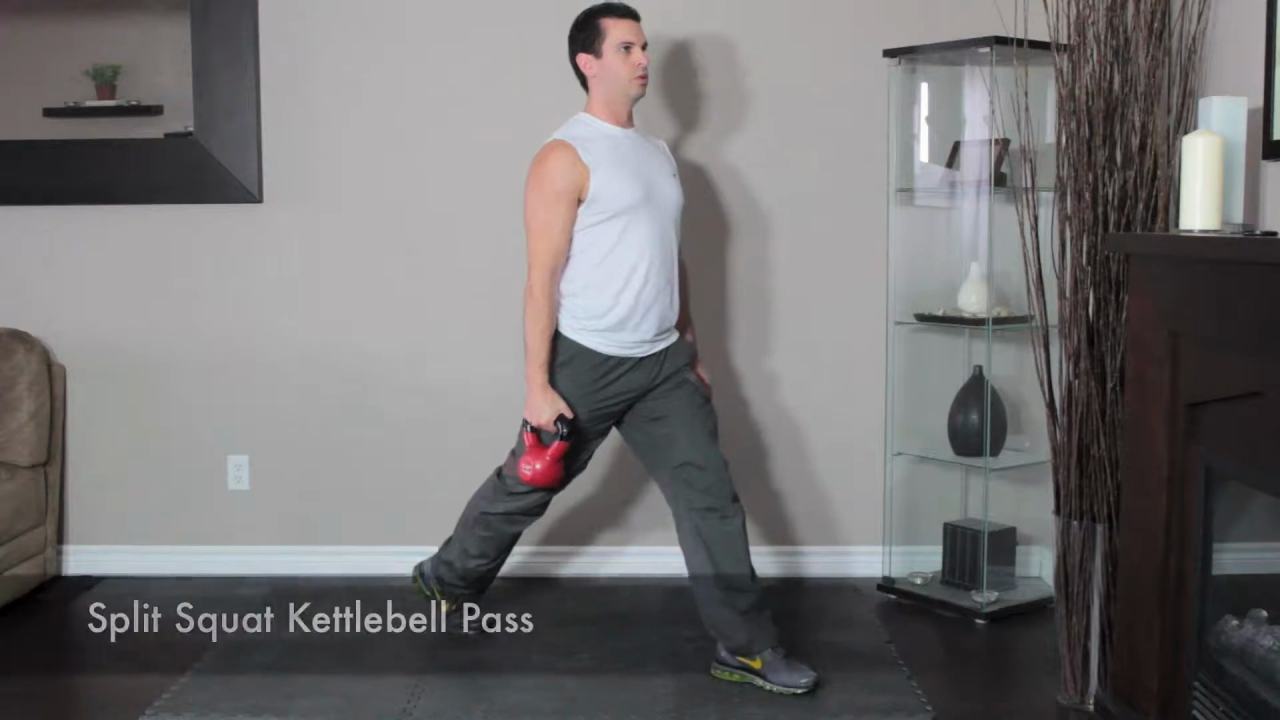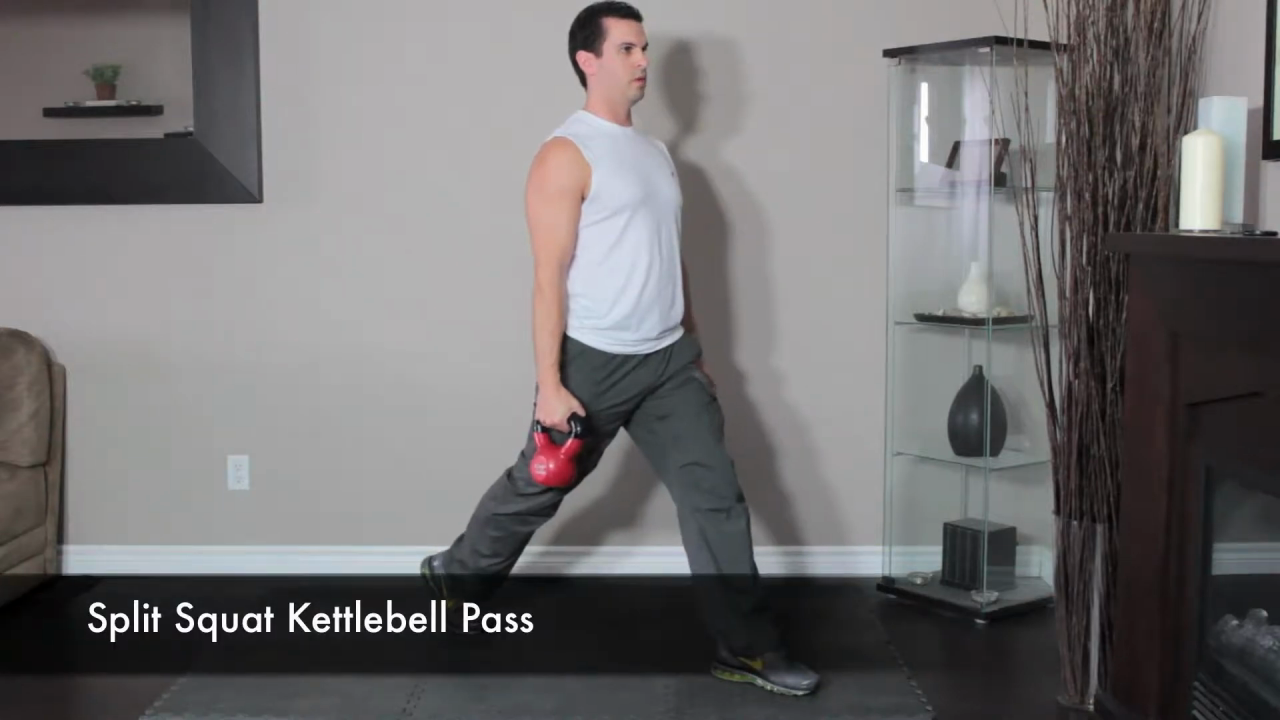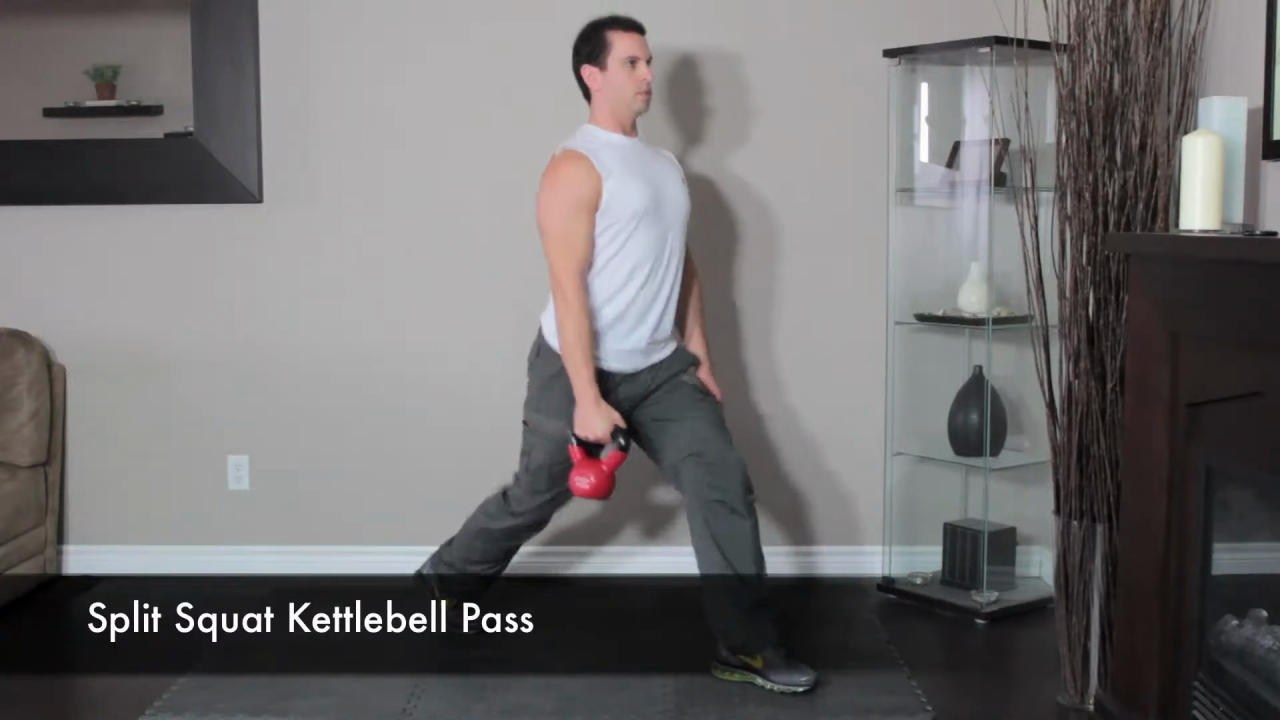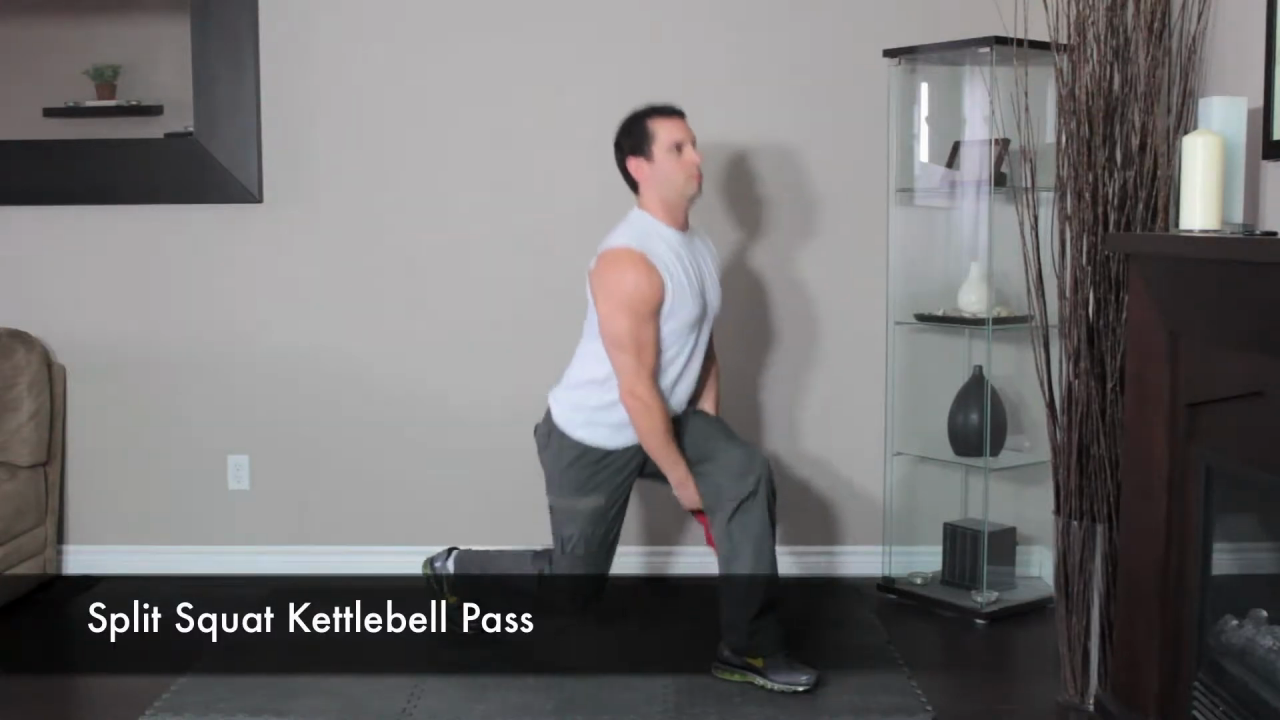
dt=1s
person 1, frame 1
left shoulder: (657, 152)
right shoulder: (566, 157)
right elbow: (542, 276)
left wrist: (691, 352)
right wrist: (537, 384)
left hip: (662, 361)
right hip: (587, 362)
left knee: (709, 495)
right knee: (527, 487)
left ankle: (744, 645)
right ankle: (448, 579)
person 1, frame 2
left shoulder: (655, 152)
right shoulder: (566, 155)
right elbow: (550, 275)
left wrist: (693, 349)
right wrist: (549, 384)
left hip: (669, 359)
right hip: (593, 361)
left knee: (715, 494)
right knee: (538, 487)
left ankle: (746, 647)
right ankle: (455, 577)
person 1, frame 3
left shoulder: (663, 163)
right shoulder: (576, 167)
left elbow: (682, 267)
right elbow: (569, 289)
left wrist: (698, 355)
right wrist: (587, 397)
left hip: (659, 366)
right hip: (581, 364)
left knee: (724, 483)
right knee: (533, 500)
left ankle: (745, 646)
right ankle: (444, 578)
person 1, frame 4
left shoulder: (700, 249)
right shoulder: (629, 264)
left elbow: (702, 352)
right elbow: (637, 392)
left wrist: (710, 445)
right wrist: (683, 478)
left hip: (662, 418)
right hip: (590, 438)
left knee: (749, 477)
right knee: (575, 582)
left ankle: (747, 647)
right ankle: (455, 570)
